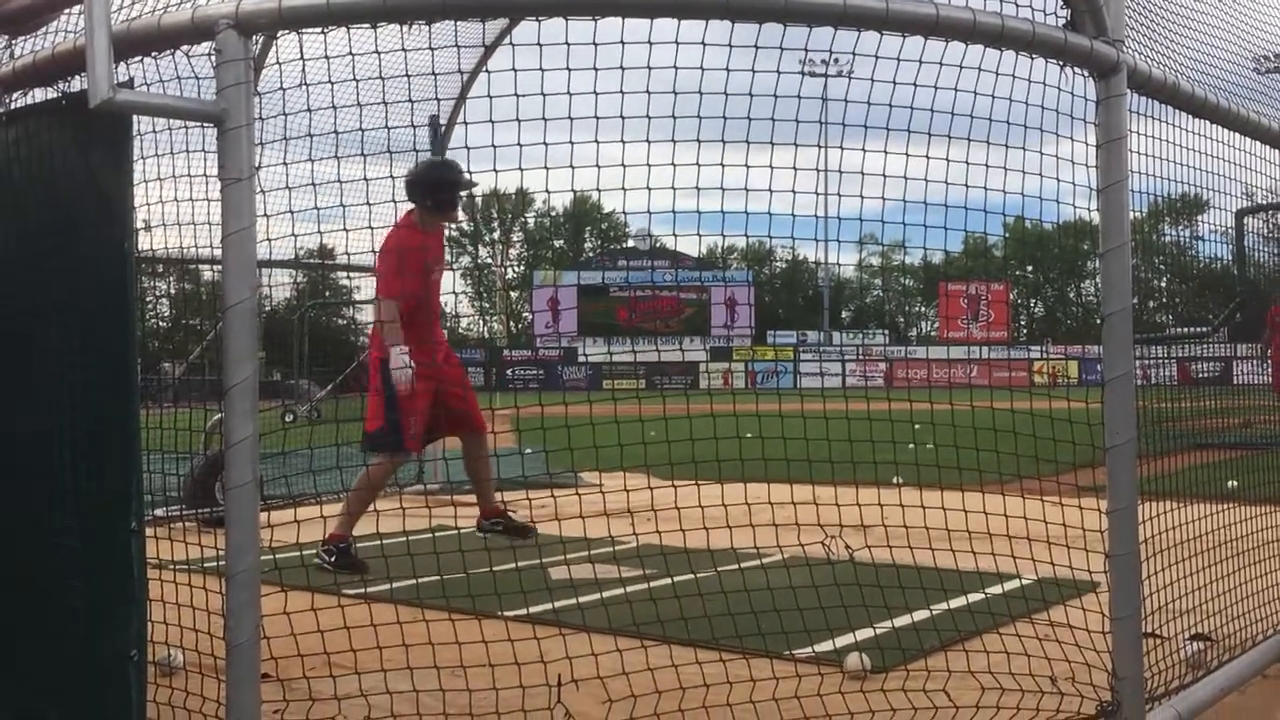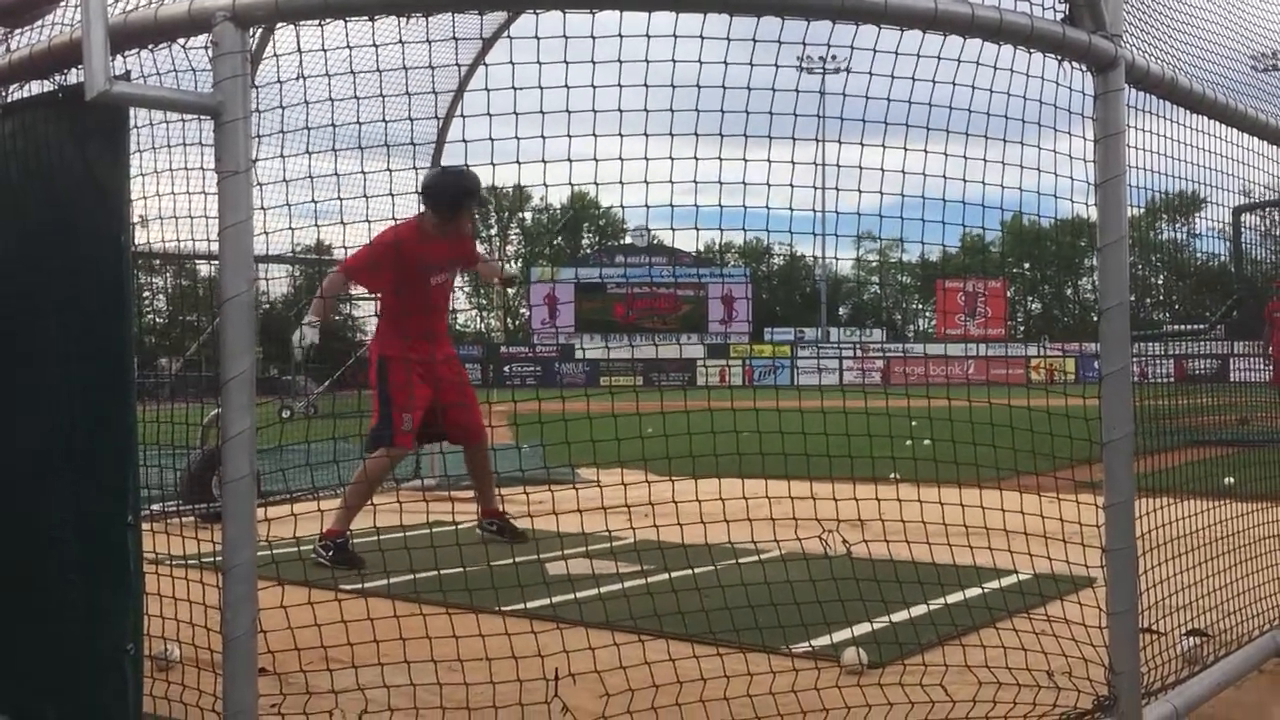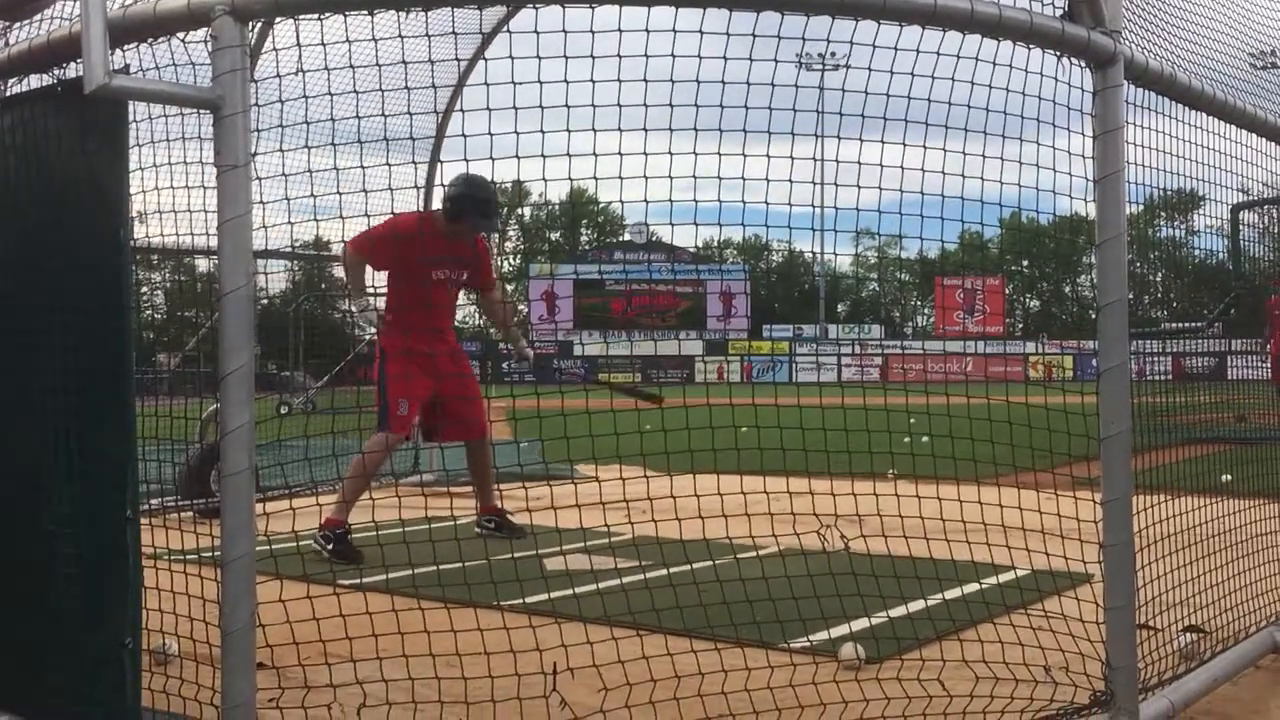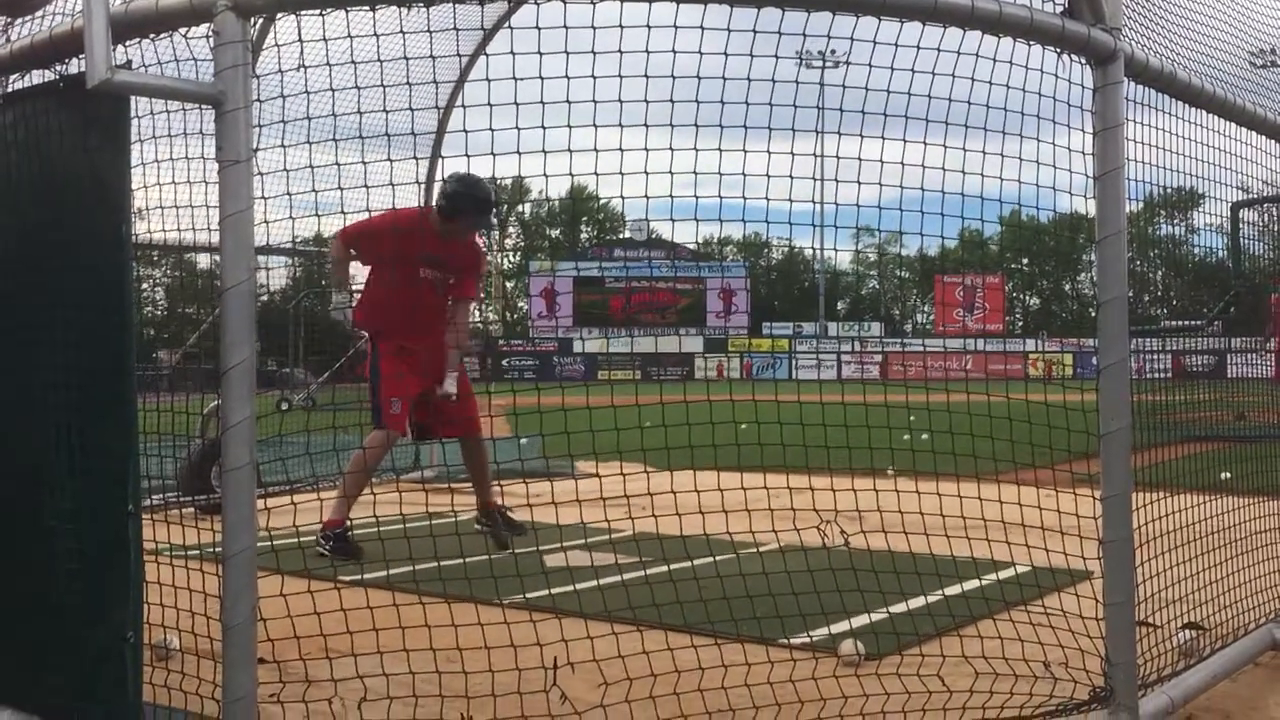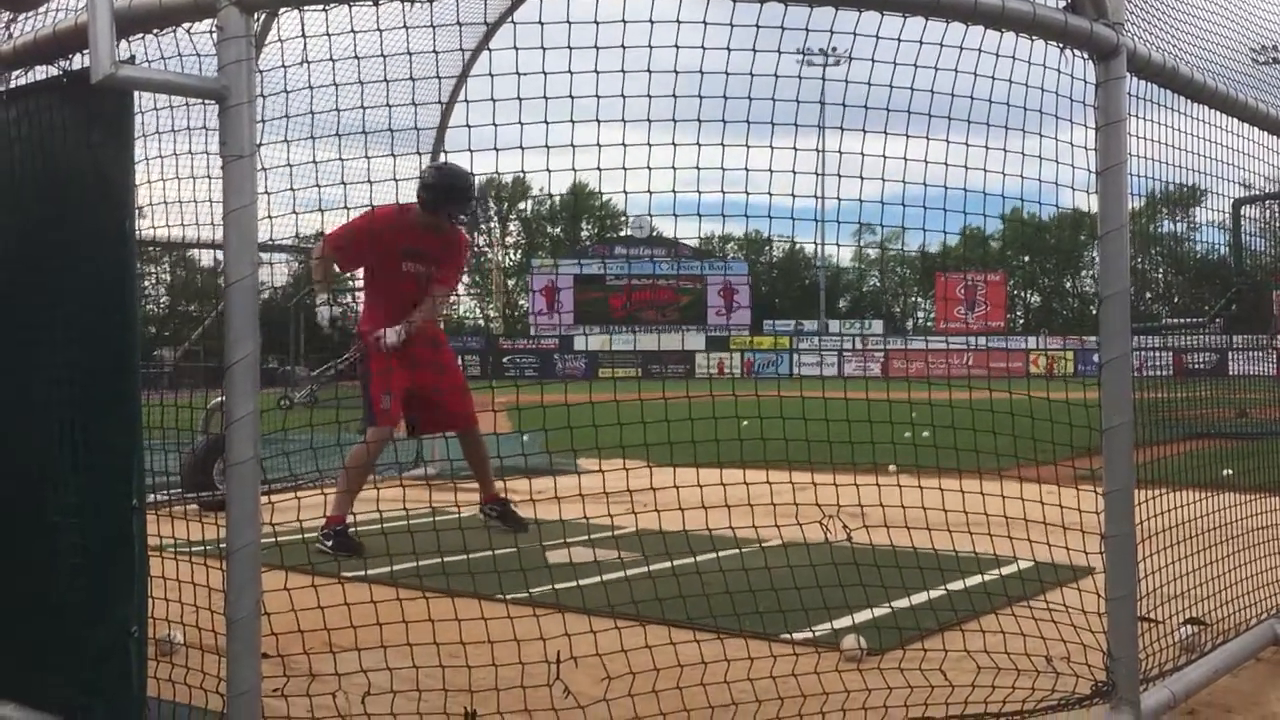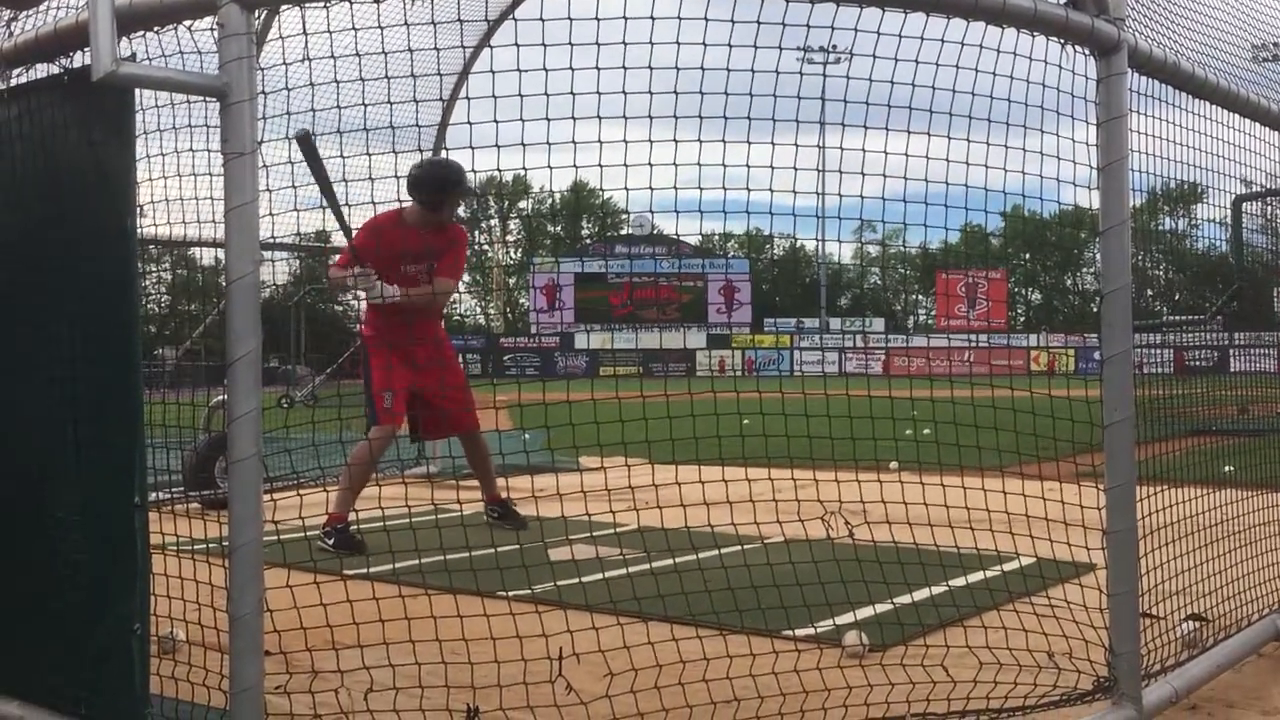
dt=0.2s
person 1, frame 1
left shoulder: (425, 228)
right shoulder: (407, 244)
right elbow: (388, 304)
right wrist: (398, 353)
left hip: (433, 351)
right hip: (403, 357)
left knee: (475, 427)
right knee: (394, 451)
left ankle: (491, 515)
right ankle: (335, 542)
person 1, frame 2
left shoulder: (457, 237)
right shoulder: (398, 240)
left elbow: (474, 260)
right elbow: (341, 274)
left wrist: (499, 275)
right wrist: (313, 319)
left hip: (439, 352)
right hip: (398, 356)
left knee: (475, 433)
right knee: (393, 448)
left ankle: (490, 517)
right ankle: (331, 538)
person 1, frame 3
left shoulder: (474, 245)
right shoulder: (406, 229)
left elbow: (490, 299)
right elbow: (353, 249)
left wrist: (517, 342)
right wrist: (361, 303)
left hip: (444, 346)
right hip: (400, 346)
left knee: (477, 430)
right knee: (391, 434)
left ankle: (489, 514)
right ankle: (332, 526)
person 1, frame 4
left shoulder: (469, 251)
right shoulder: (402, 224)
left elbow: (459, 315)
right elbow: (341, 241)
left wrist: (452, 374)
right wrist: (341, 294)
left hip: (437, 346)
right hip: (392, 342)
left knee: (470, 426)
right knee: (387, 431)
left ankle: (488, 510)
right ankle: (333, 527)
person 1, frame 5
left shoulder: (455, 242)
right shoulder: (383, 222)
left elbow: (436, 302)
right elbow: (324, 249)
left wrist: (403, 330)
right wrist: (323, 298)
left hip: (425, 339)
right hip: (379, 338)
left knee: (467, 421)
right knee: (382, 429)
left ankle: (492, 501)
right ankle: (333, 525)
person 1, frame 6
left shoulder: (454, 235)
right shoulder: (381, 229)
left elbow: (441, 294)
right elbow: (336, 273)
left wrist: (394, 293)
right wrist: (354, 279)
left hip: (431, 343)
right hip: (385, 342)
left knee: (468, 425)
right knee: (384, 429)
left ankle: (495, 502)
right ankle: (334, 523)
